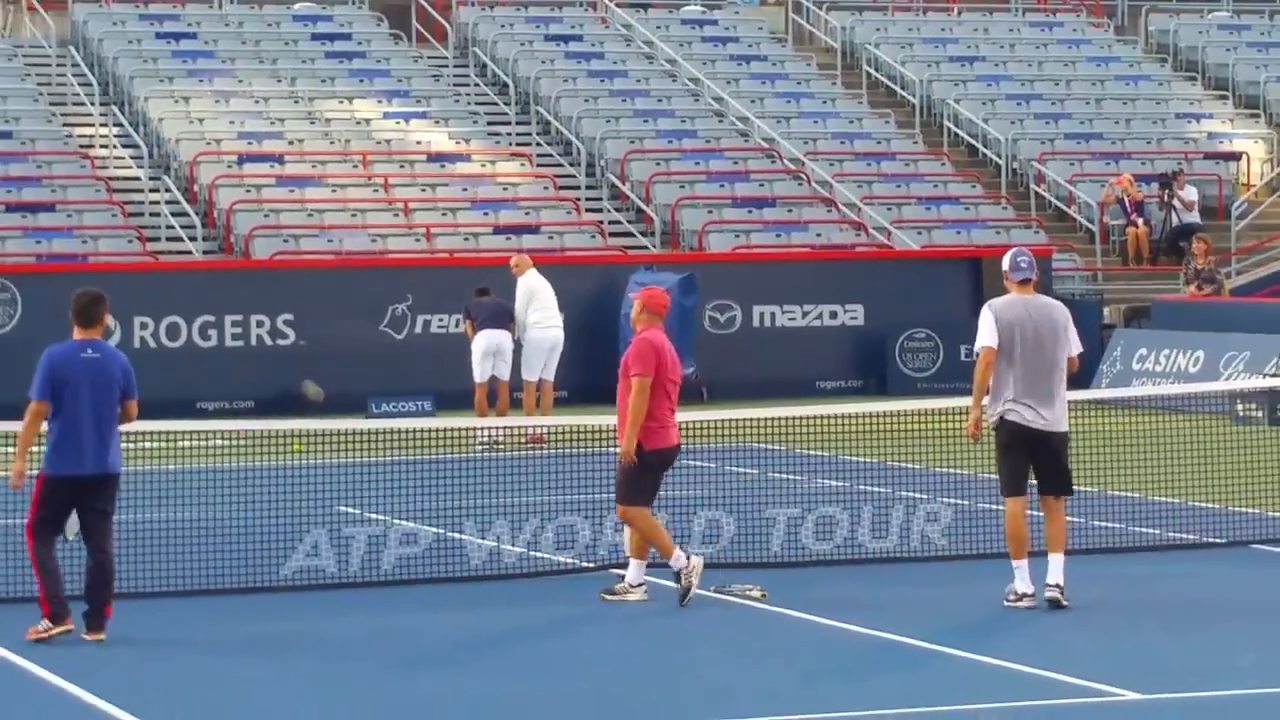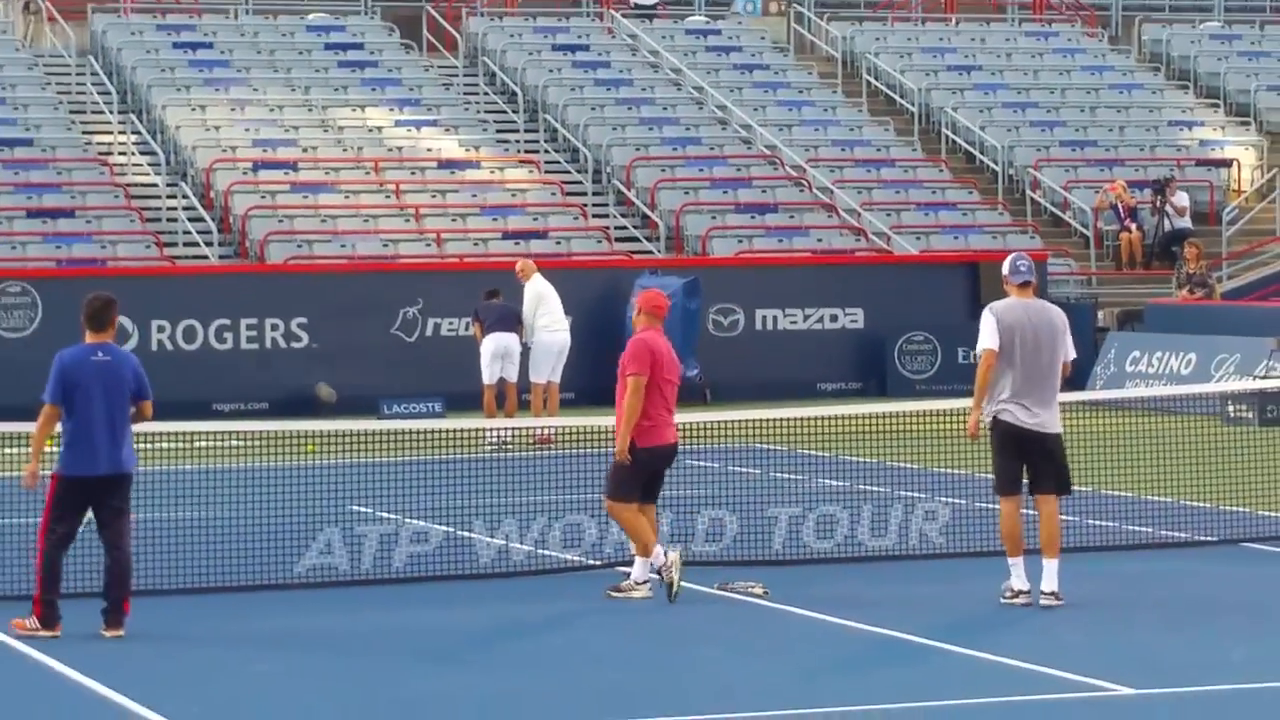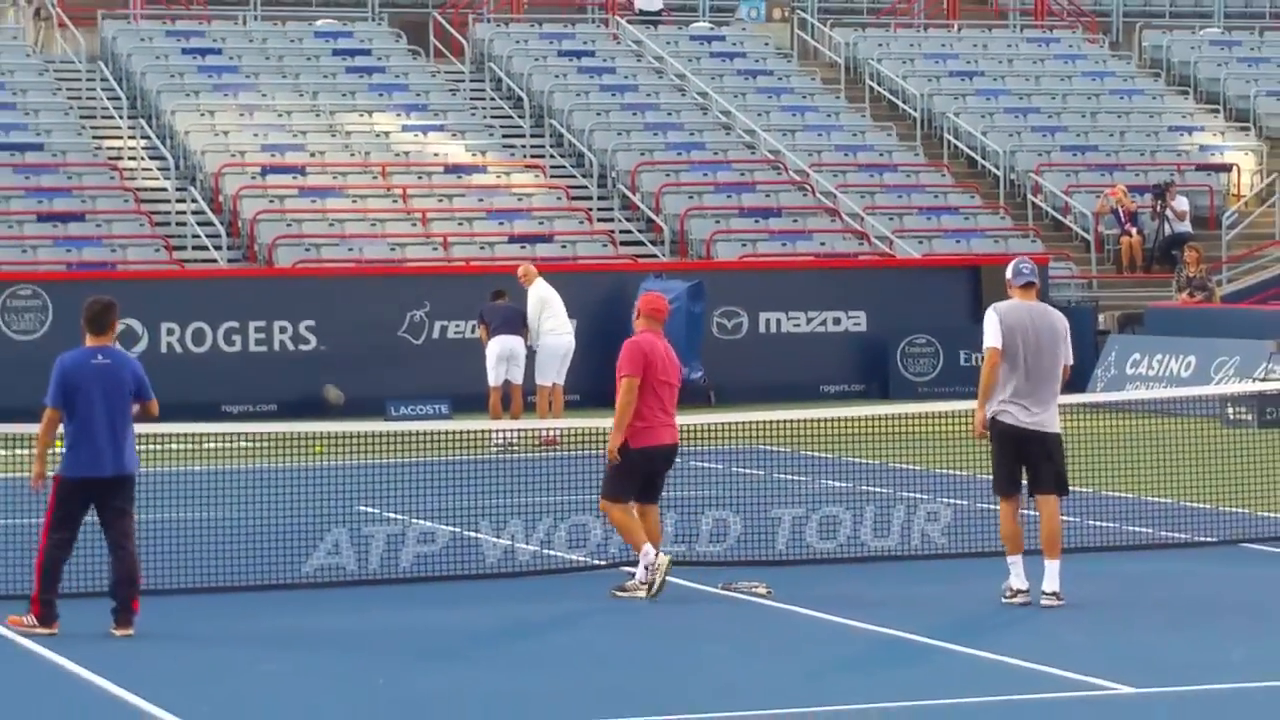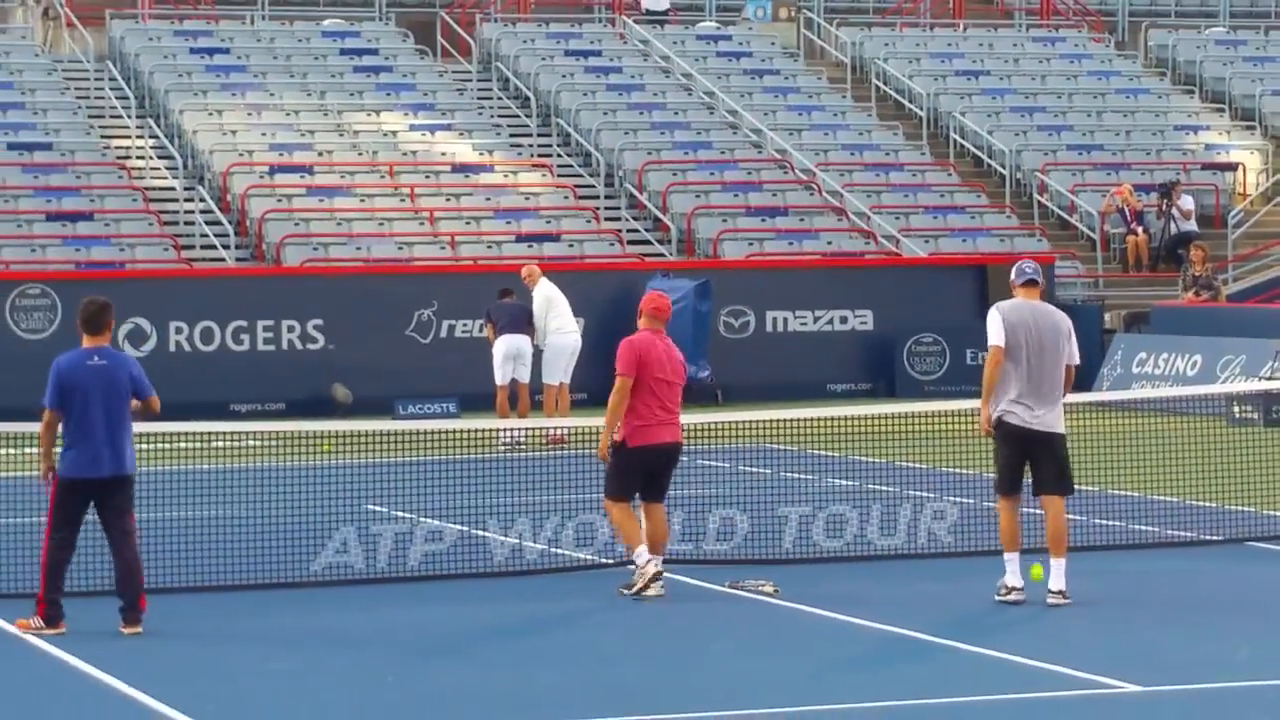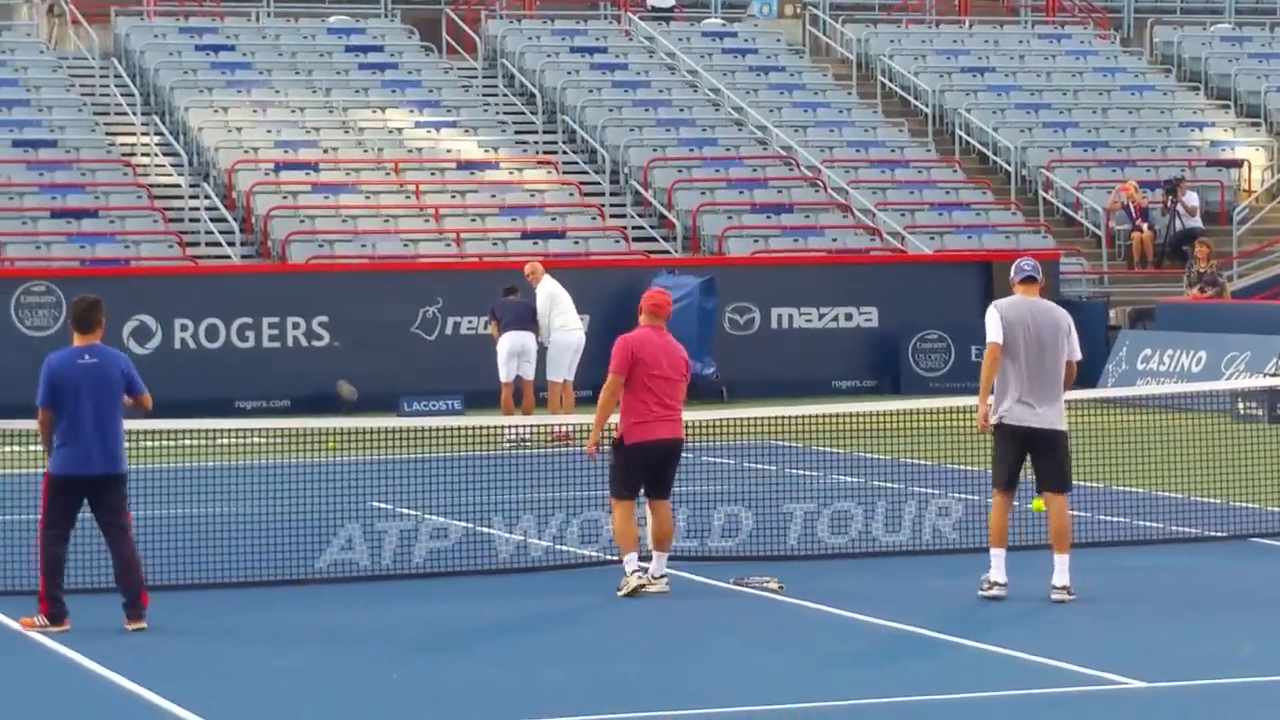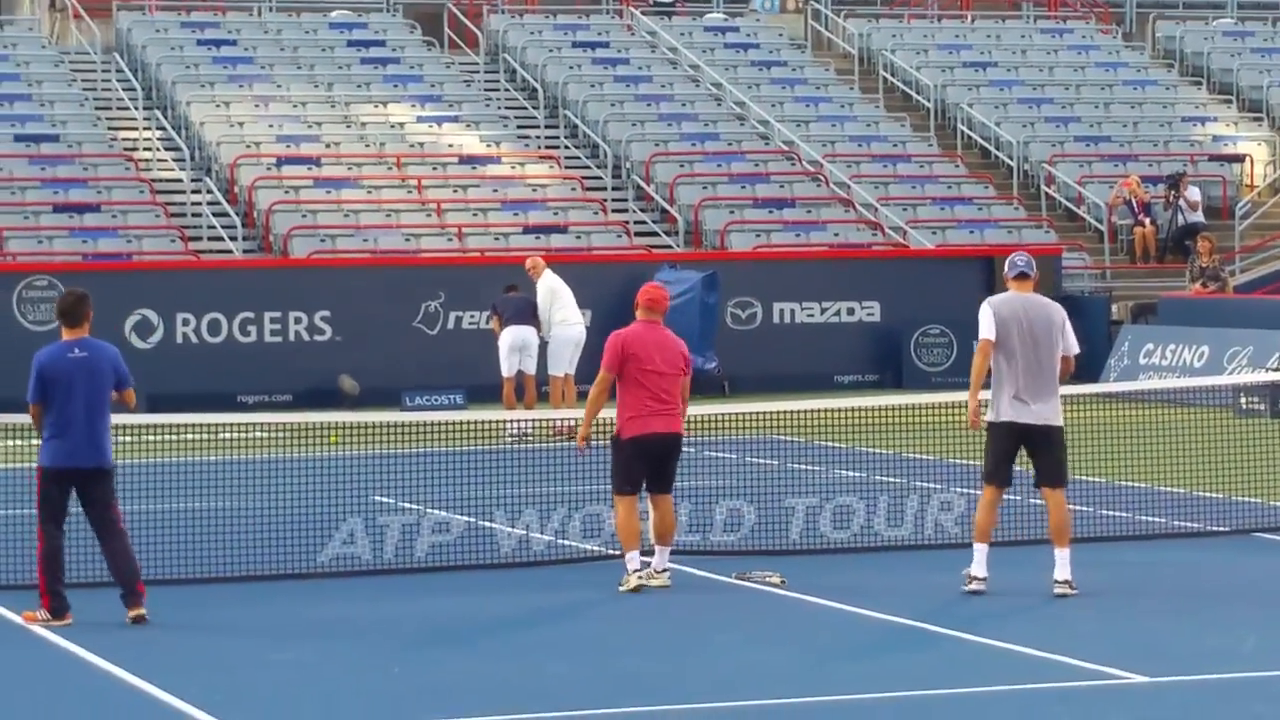
dt=0.1s
person 1, frame 1
left shoulder: (995, 309)
right shoulder: (1059, 310)
left elbow: (987, 359)
right elbow: (1072, 364)
left wrist: (975, 408)
left hip: (1012, 418)
right hip: (1053, 420)
left knee: (1015, 502)
right knee: (1054, 502)
left ankle: (1023, 586)
right ankle: (1055, 581)
person 1, frame 2
left shoulder: (995, 312)
right shoulder: (1057, 315)
left elbow: (988, 361)
right elbow: (1065, 369)
left wrist: (976, 409)
left hip: (1007, 419)
right hip: (1047, 422)
left knee: (1010, 502)
right knee: (1048, 503)
left ankle: (1018, 583)
right ankle: (1050, 585)
person 1, frame 3
left shoulder: (998, 312)
right shoulder: (1058, 319)
left elbow: (992, 360)
right elbow: (1064, 373)
left wrist: (981, 408)
left hip: (1007, 420)
right hip: (1046, 423)
left knee: (1009, 502)
right knee: (1049, 503)
left ankle: (1018, 582)
right ankle: (1051, 585)
person 1, frame 4
left shoulder: (1001, 311)
right shoulder: (1061, 319)
left elbow: (995, 357)
right elbow: (1069, 375)
left wrist: (985, 405)
left hip: (1010, 419)
right hip: (1050, 423)
left knee: (1008, 500)
right knee: (1054, 502)
left ankle: (1012, 580)
right ankle: (1057, 584)
person 1, frame 5
left shoulder: (1000, 308)
right shoulder: (1061, 315)
left elbow: (993, 354)
right elbow: (1071, 371)
left wrist: (983, 402)
left hip: (1011, 418)
right hip: (1052, 421)
left knee: (1002, 496)
right knee: (1056, 499)
left ankle: (997, 576)
right ankle: (1061, 580)
person 1, frame 6
left shoulder: (993, 305)
right shoulder: (1056, 310)
left elbow: (984, 351)
right elbow: (1068, 365)
left wrist: (973, 398)
left hip: (1005, 415)
right hip: (1047, 416)
left knee: (991, 491)
right knee: (1055, 493)
left ankle: (978, 570)
right ankle: (1063, 574)
person 2, frame 1
left shoulder: (54, 357)
right shoulder: (118, 360)
left elbow: (36, 412)
right elbow: (130, 413)
left wrist: (20, 458)
left hip: (60, 468)
right hip: (104, 469)
left knee: (40, 537)
right knee: (100, 545)
left ankle: (56, 615)
right ankle: (96, 622)
person 2, frame 2
left shoulder: (65, 360)
right shoulder: (129, 362)
left elbow: (50, 415)
right elbow: (145, 413)
left wrist: (34, 460)
left hip: (74, 468)
right hip: (118, 469)
left knee: (53, 540)
right knee: (117, 543)
left ankle: (45, 618)
right ankle: (115, 619)
person 2, frame 3
left shoulder: (66, 364)
right shoulder: (130, 365)
left elbow: (52, 419)
right elbow: (152, 411)
left wrist: (39, 461)
left hip: (76, 470)
right hip: (120, 470)
left knee: (56, 542)
right knee: (123, 544)
left ankle: (43, 616)
right ankle: (125, 618)
person 2, frame 4
left shoulder: (63, 365)
right shoulder: (127, 364)
left elbow: (50, 420)
right elbow: (153, 407)
left wrist: (46, 459)
left hip: (73, 470)
right hip: (118, 471)
left knee: (59, 543)
right knee: (124, 543)
left ankle: (49, 616)
right ankle: (133, 616)
person 2, frame 5
left shoulder: (54, 363)
right shoulder: (119, 361)
left elbow: (44, 419)
right elbow: (145, 404)
left wrist: (50, 449)
left hip: (65, 468)
right hip: (110, 468)
left knee: (53, 540)
right knee: (121, 539)
left ankle: (53, 614)
right ankle: (136, 612)
person 2, frame 6
left shoulder: (44, 358)
right shoulder: (109, 354)
left elbow: (35, 411)
right elbow: (129, 401)
left hip: (55, 460)
right hip: (97, 460)
left knee: (51, 533)
right knee: (112, 531)
left ankle: (55, 608)
right ankle: (135, 600)
person 3, frame 1
left shoulder: (644, 342)
right shoulder: (663, 344)
left elbow: (640, 394)
left wrist: (628, 440)
left hip: (646, 443)
right hip: (661, 441)
left knee: (631, 511)
right knee: (636, 511)
left ankle: (684, 563)
right ankle: (633, 583)
person 3, frame 2
left shoulder: (640, 343)
right shoulder: (667, 348)
left elbow: (636, 392)
left wrist: (623, 436)
left hip: (643, 441)
right hip: (665, 441)
left knee: (618, 505)
right knee: (643, 506)
left ankle: (663, 558)
right ankle: (640, 579)
person 3, frame 3
left shoulder: (635, 345)
right shoulder: (668, 351)
left elbow: (629, 394)
left wrist: (616, 436)
left hip: (638, 441)
right hip: (665, 441)
left knee: (612, 504)
right knee: (646, 507)
left ankle: (653, 559)
right ankle: (645, 578)
person 3, frame 4
left shoulder: (633, 344)
right shoulder: (675, 352)
left elbow: (621, 392)
left wrist: (606, 434)
left hip: (638, 440)
right hip: (671, 441)
left knee: (616, 504)
right knee: (655, 506)
left ankle: (644, 563)
right ankle: (654, 577)
person 3, frame 5
left shoulder: (628, 342)
right shoulder: (679, 349)
left elbow: (611, 389)
left wrist: (596, 431)
left hip: (636, 437)
right hip: (673, 438)
left knee: (622, 504)
right knee: (660, 503)
left ankle: (634, 571)
right ankle: (657, 574)
person 3, frame 6
left shoulder: (621, 339)
right shoulder: (678, 345)
left elbow: (602, 386)
left wrist: (586, 425)
left hip: (634, 433)
right hip: (671, 433)
left knee: (626, 501)
right knee: (663, 500)
left ankle: (634, 571)
right ankle: (660, 568)
